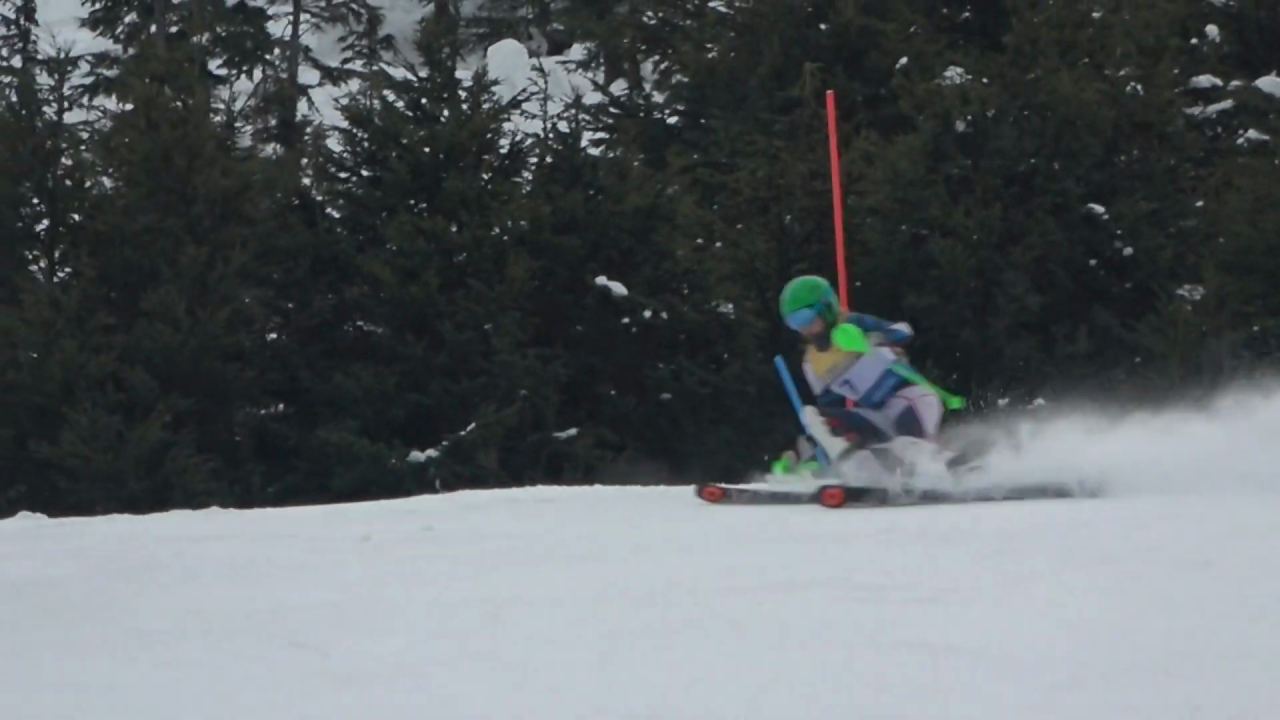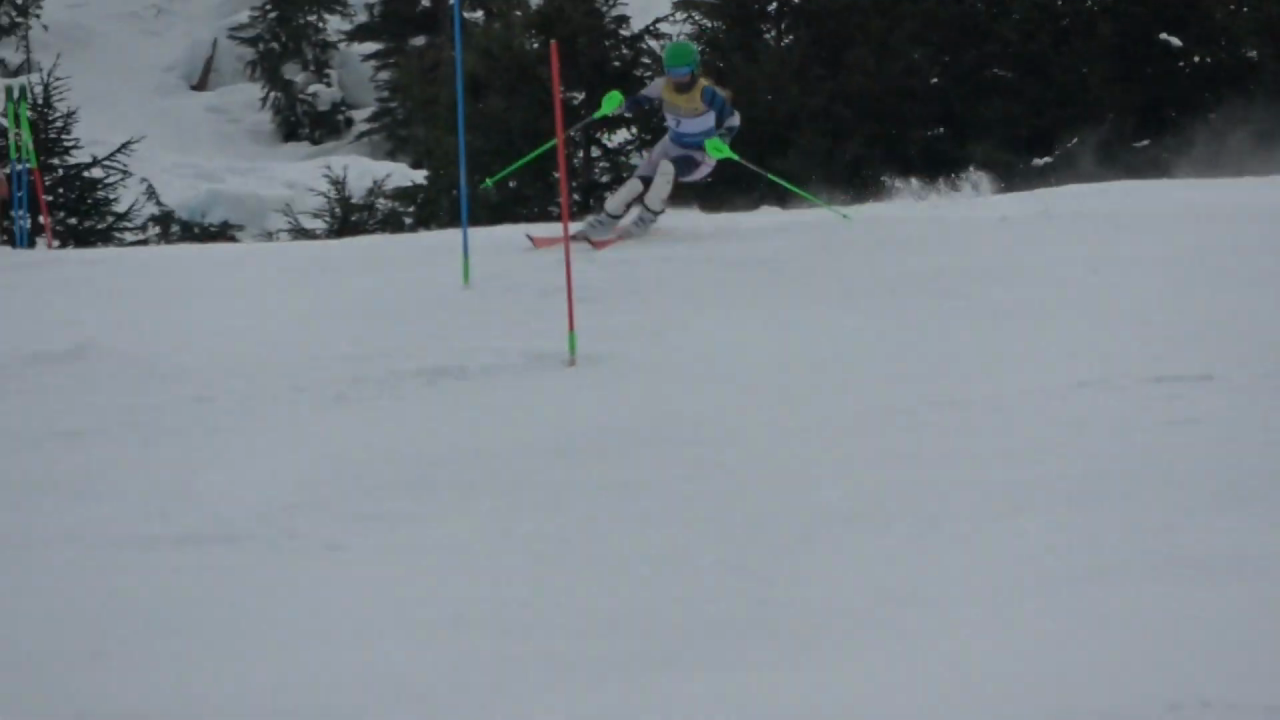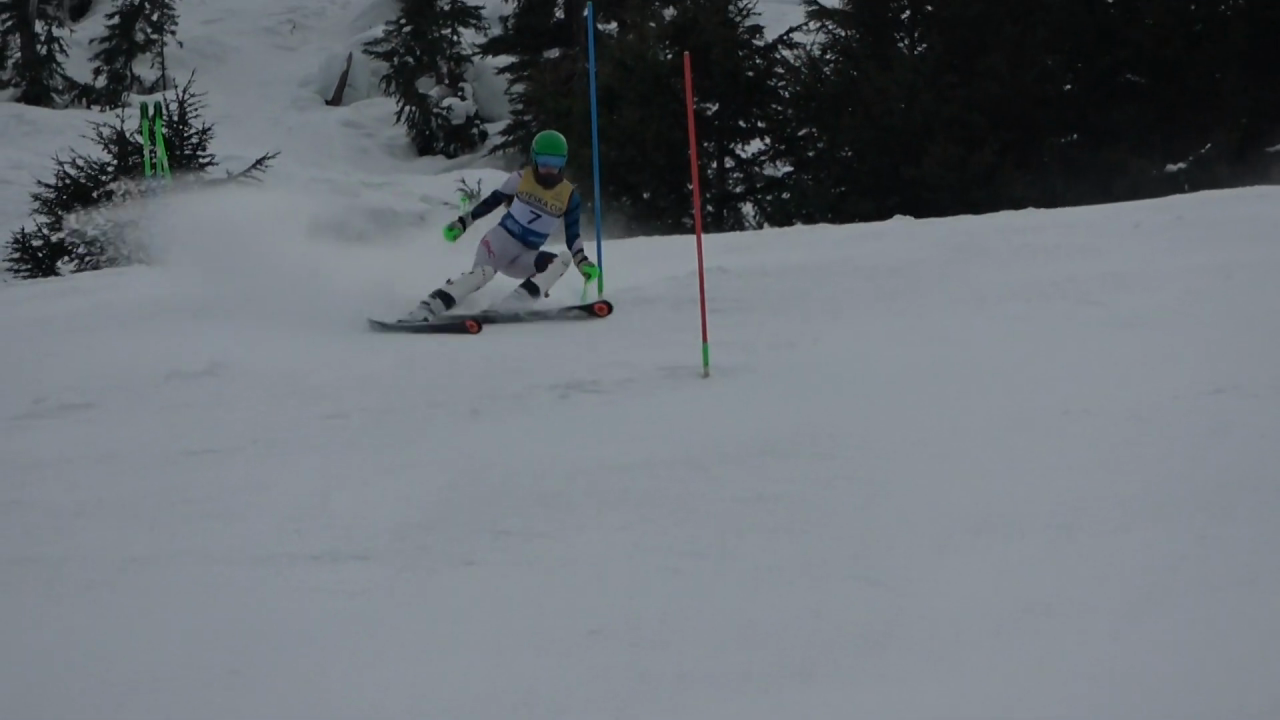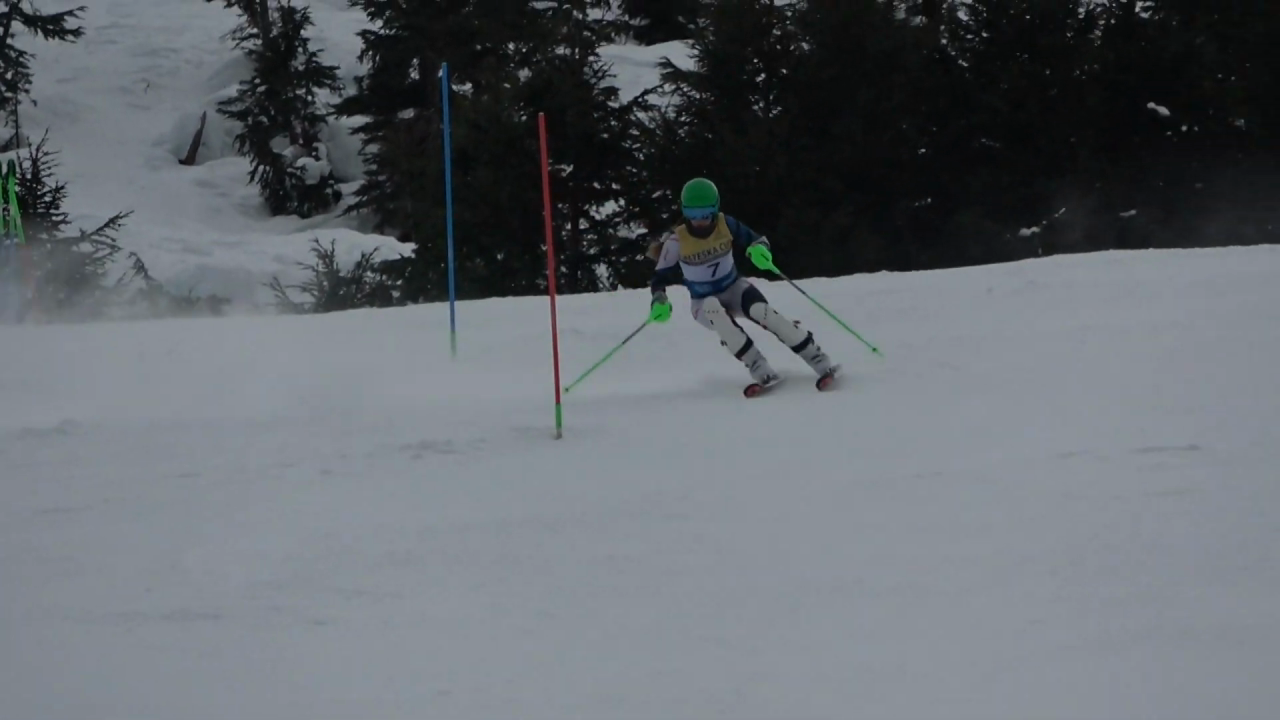
dt=0.7s
person 1, frame 1
left shoulder: (851, 325)
right shoulder: (812, 363)
left elbow: (903, 333)
right elbow: (828, 411)
left wrist: (874, 338)
left hip: (911, 399)
right hip: (880, 419)
right knee: (812, 416)
person 1, frame 2
left shoulder: (705, 91)
right shoulder: (664, 84)
left elbow: (732, 117)
right elbow: (637, 102)
left wrist: (721, 141)
left hip: (701, 155)
right hip: (673, 145)
left knee: (665, 170)
right knee: (637, 183)
left ankle: (641, 222)
right ankle: (602, 223)
person 1, frame 3
left shoulder: (569, 195)
right shoulder: (522, 178)
left elbow: (572, 234)
right elbow: (495, 199)
left wrist: (582, 262)
right wrist: (463, 222)
left hip: (524, 258)
right hip: (501, 239)
left knee: (563, 260)
right knee: (483, 273)
left ankle: (515, 305)
right ankle: (427, 311)
person 1, frame 4
left shoulder: (725, 224)
right shoulder: (676, 240)
left elbow: (760, 241)
right elbow: (659, 278)
left wrist: (759, 250)
right wrist: (660, 302)
left hip: (735, 288)
right hip: (705, 303)
left knee: (762, 312)
right knee: (712, 308)
left ankle: (820, 361)
right ankle: (759, 368)
